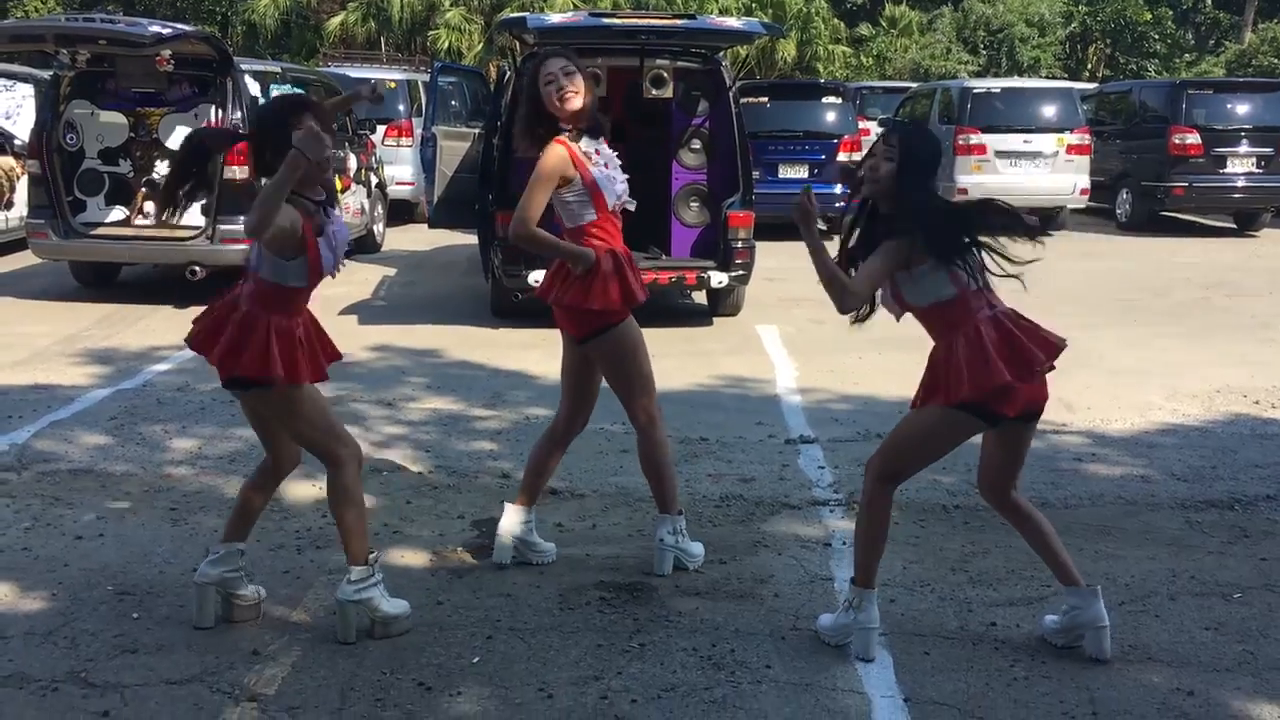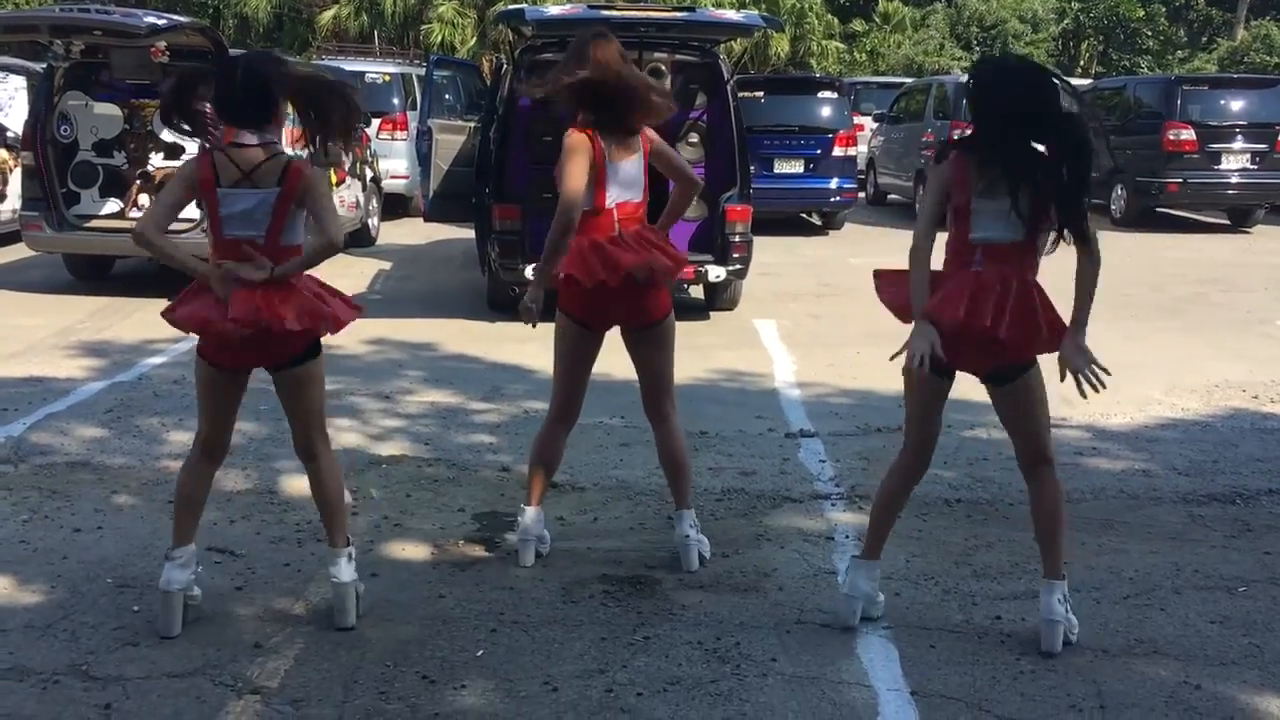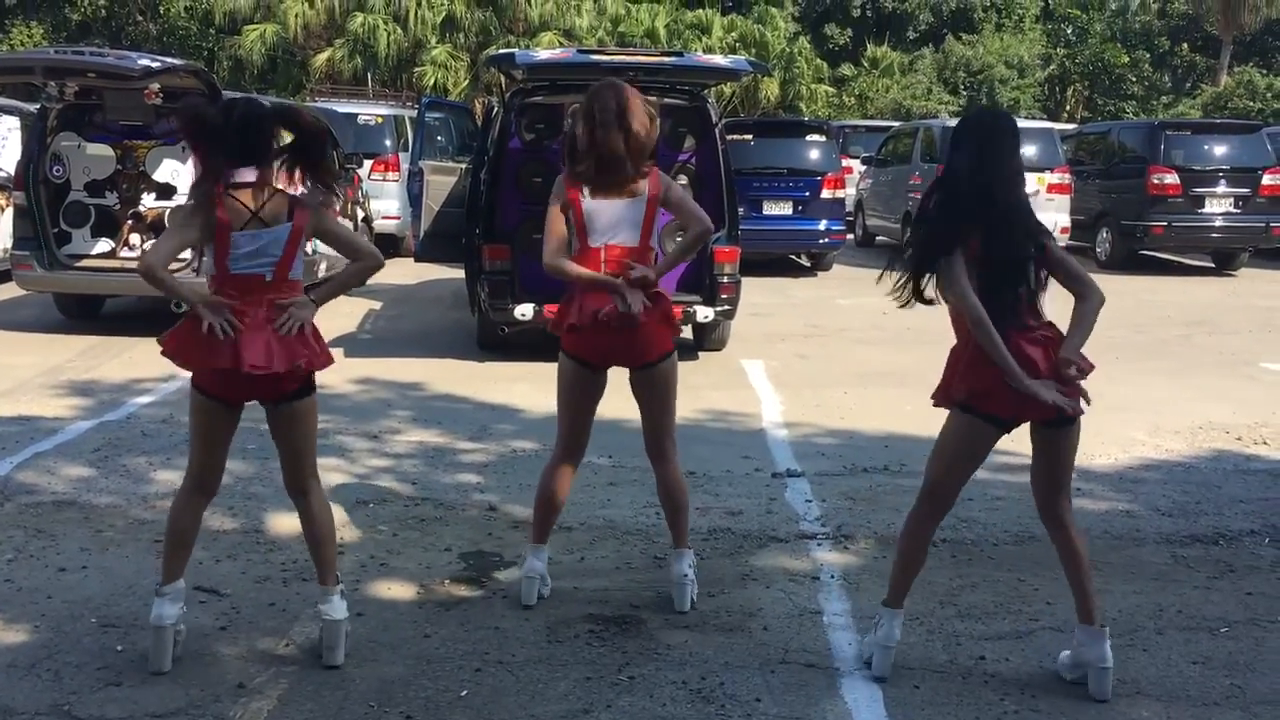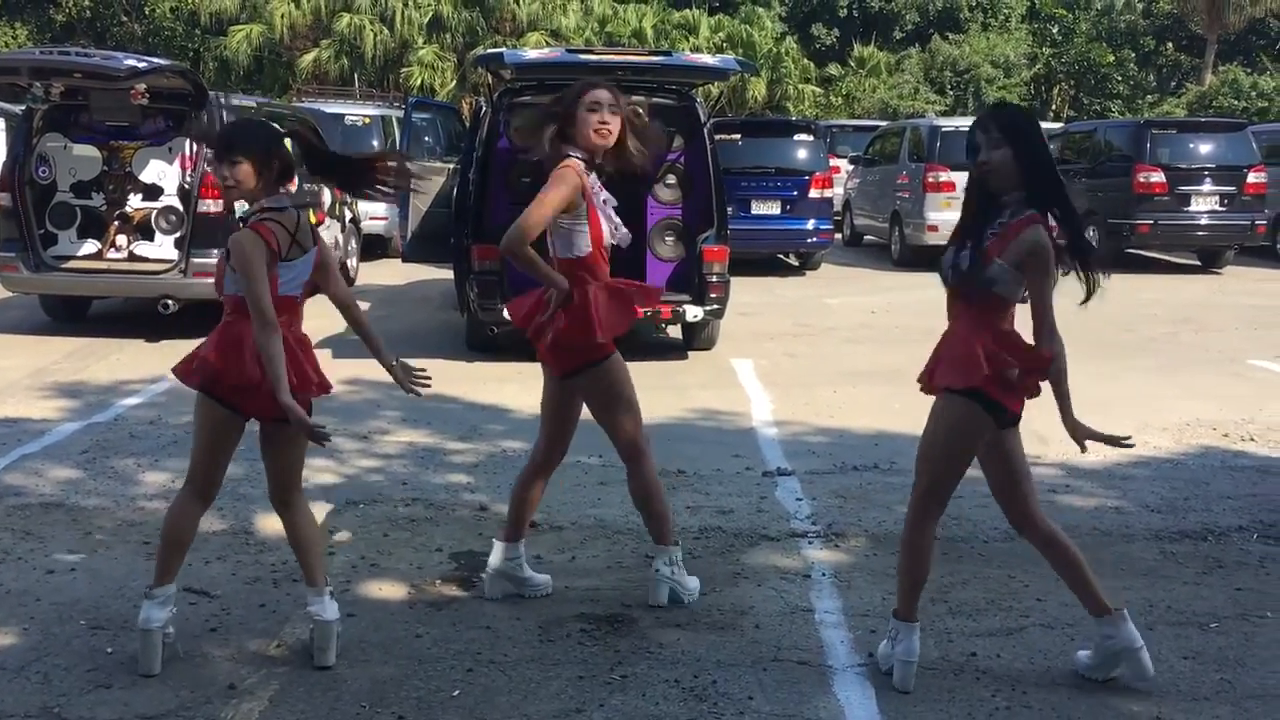
dt=1s
person 1, frame 1
left shoulder: (899, 228)
right shoulder: (928, 217)
left elbow: (849, 300)
left wrist: (811, 233)
left hip: (976, 369)
right hip: (1011, 362)
left knee: (880, 473)
right knee: (1001, 492)
left ankle: (859, 612)
right ankle: (1083, 605)
person 1, frame 2
left shoulder: (958, 162)
right shoulder: (1055, 170)
left elbow: (923, 241)
right elbow: (1086, 252)
left wrist: (923, 317)
right wrist: (1076, 333)
left hip: (945, 315)
right hip: (1010, 326)
left knee: (914, 454)
right knee: (1038, 463)
left ankle: (863, 574)
right ankle: (1054, 596)
person 1, frame 3
left shoulder: (948, 227)
right shoulder: (1025, 222)
left elbow: (970, 308)
right elbow: (1091, 293)
left wrist: (1021, 381)
right wrist: (1065, 357)
left hip: (991, 381)
right hip: (1051, 375)
left knee: (932, 504)
right knee: (1056, 511)
left ankle: (888, 624)
right ankle: (1092, 640)
person 1, frame 4
left shoulder: (1032, 227)
right shoulder: (978, 213)
left elbow: (1045, 327)
left wrist: (1069, 416)
left hip: (983, 371)
right hip: (972, 370)
left knee: (923, 510)
right knee: (1027, 516)
left ankle: (902, 640)
right ankle: (1114, 633)
person 2, frame 1
left shoulder: (310, 190)
right shoulder: (288, 211)
right elbow: (264, 232)
left wrist: (343, 103)
right wrist: (302, 161)
left hip: (265, 338)
right hip: (263, 346)
left knee: (282, 458)
right knee: (343, 454)
left ankle: (221, 571)
right ankle: (361, 586)
person 2, frame 2
left shoulder: (200, 167)
right shoulder: (298, 172)
left elbow: (146, 232)
right elbow: (332, 240)
left wrist: (211, 272)
right wrist: (274, 273)
left hip: (223, 321)
right hip: (288, 313)
left knee: (208, 448)
right knee: (314, 447)
left ankle: (178, 567)
right ankle: (342, 563)
person 2, frame 3
left shoulder: (205, 207)
right shoulder: (301, 208)
left elbow: (152, 266)
right elbow: (369, 260)
left wrist: (200, 304)
right wrist: (313, 300)
left hip: (222, 351)
right hip: (286, 349)
left knee: (198, 486)
right knee: (304, 486)
left ankle: (167, 602)
right ankle: (332, 600)
person 2, frame 4
left shoulder: (246, 240)
right shoulder: (306, 229)
left elbow: (263, 323)
right elbow: (347, 304)
left wrist: (284, 399)
right wrist: (387, 362)
left hip: (235, 367)
right hip: (293, 369)
left knee: (196, 490)
right knee: (290, 496)
left ankle: (157, 605)
right ankle: (322, 601)
person 3, frame 1
left shoulder: (591, 143)
right shoulder: (558, 151)
right elbow: (521, 229)
right wrist: (580, 255)
left hip: (590, 292)
right hip: (593, 291)
left knee: (570, 418)
right knee: (647, 414)
left ankle: (516, 526)
right ankle: (671, 534)
person 3, frame 2
left shoulder: (576, 137)
right shoulder: (643, 133)
left elbow: (566, 208)
right elbow: (690, 183)
left wrist: (540, 284)
left hip: (589, 278)
right hip: (645, 278)
left knee: (562, 412)
right knee: (662, 411)
left ankle: (531, 522)
right ankle: (687, 526)
person 3, frame 3
left shoulder: (568, 184)
right shoulder: (653, 181)
left elbow: (553, 259)
right elbow: (703, 228)
left wrist: (606, 282)
right wrist: (659, 270)
left hip: (587, 325)
right hip: (648, 325)
left knee: (566, 452)
right knee: (663, 451)
left ankle: (535, 561)
right ankle: (683, 563)
person 3, frame 4
left shoulder: (589, 179)
right shoulder: (568, 176)
right elbow: (515, 239)
right wrist: (553, 280)
left hip: (571, 325)
right hip: (580, 326)
left knee: (549, 451)
right knee: (634, 448)
left ankle: (506, 562)
right ankle: (668, 568)
